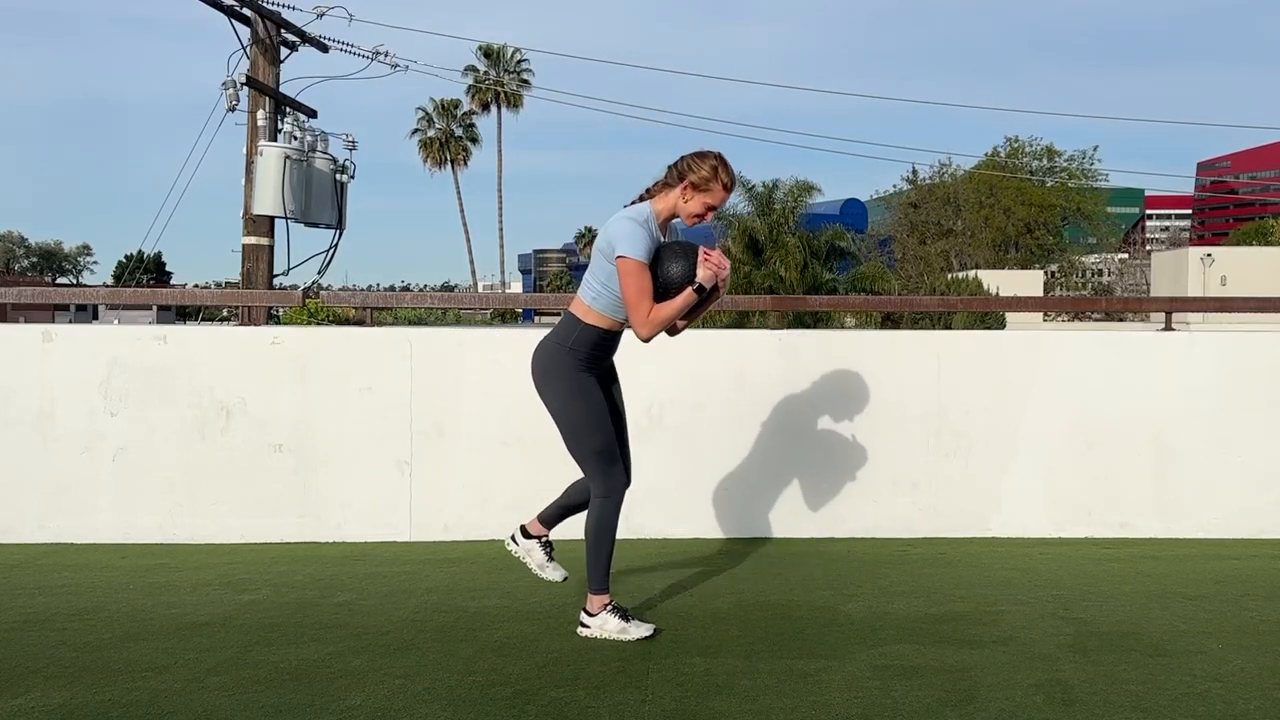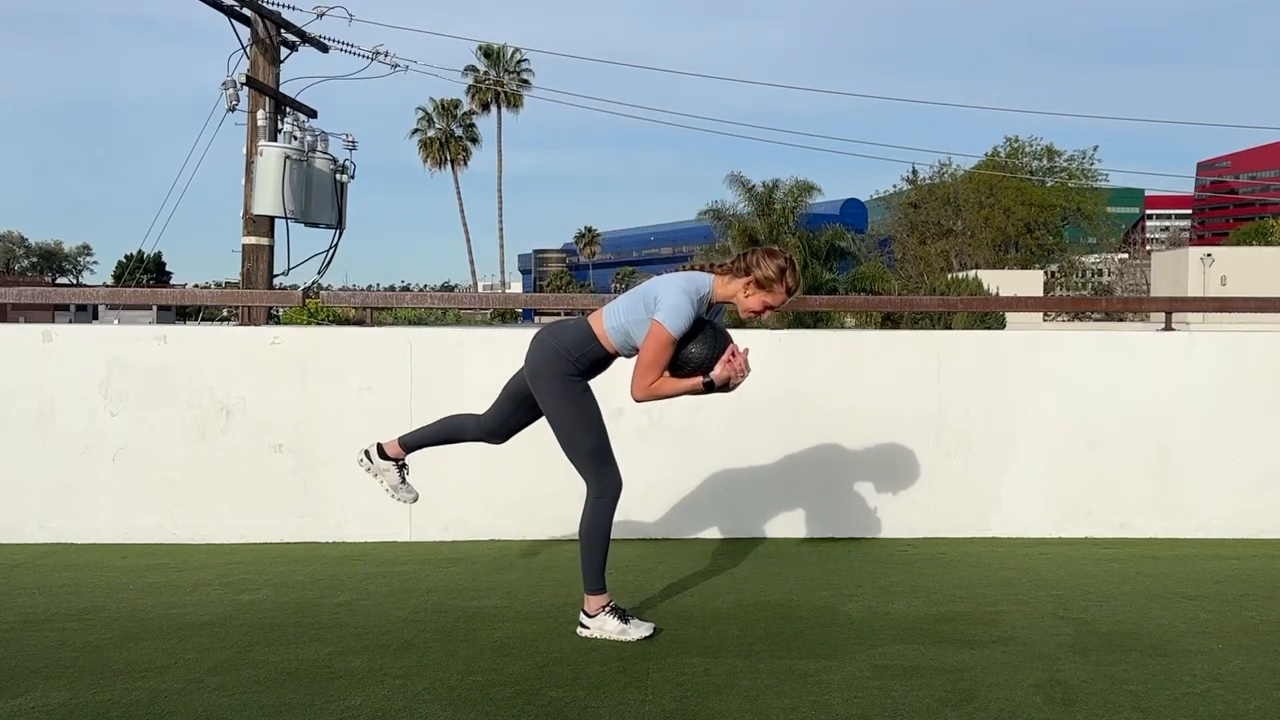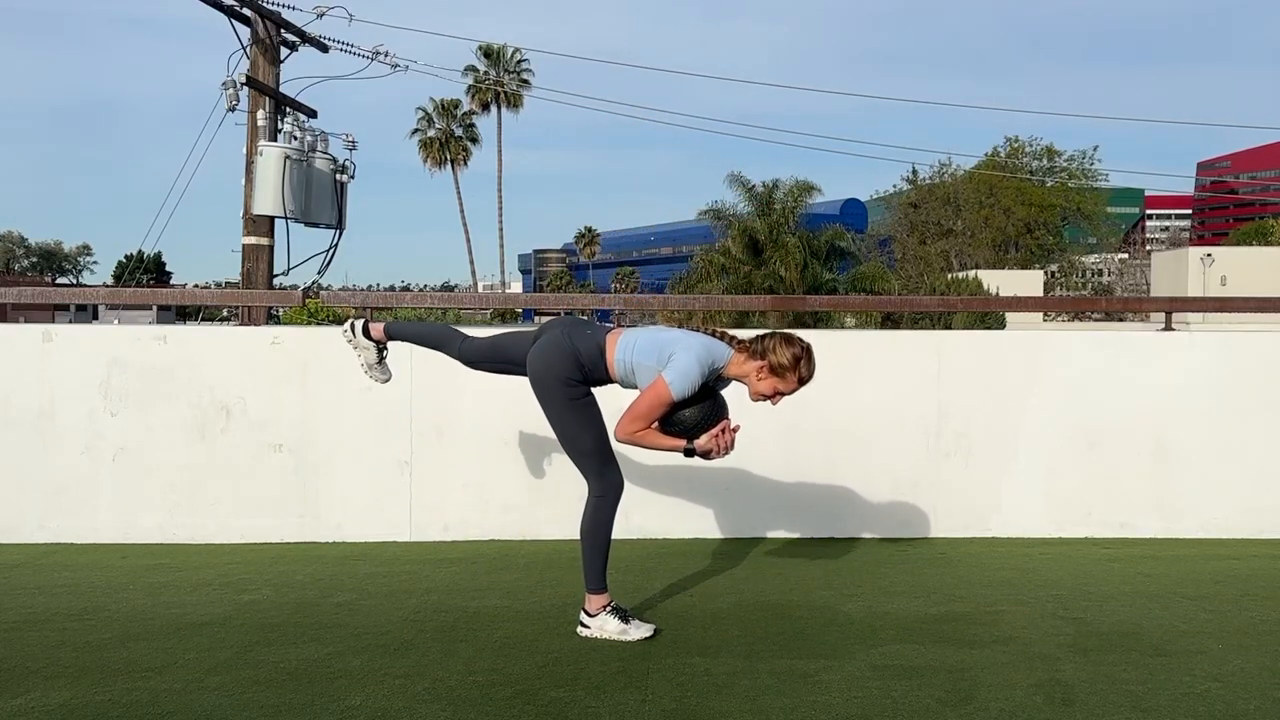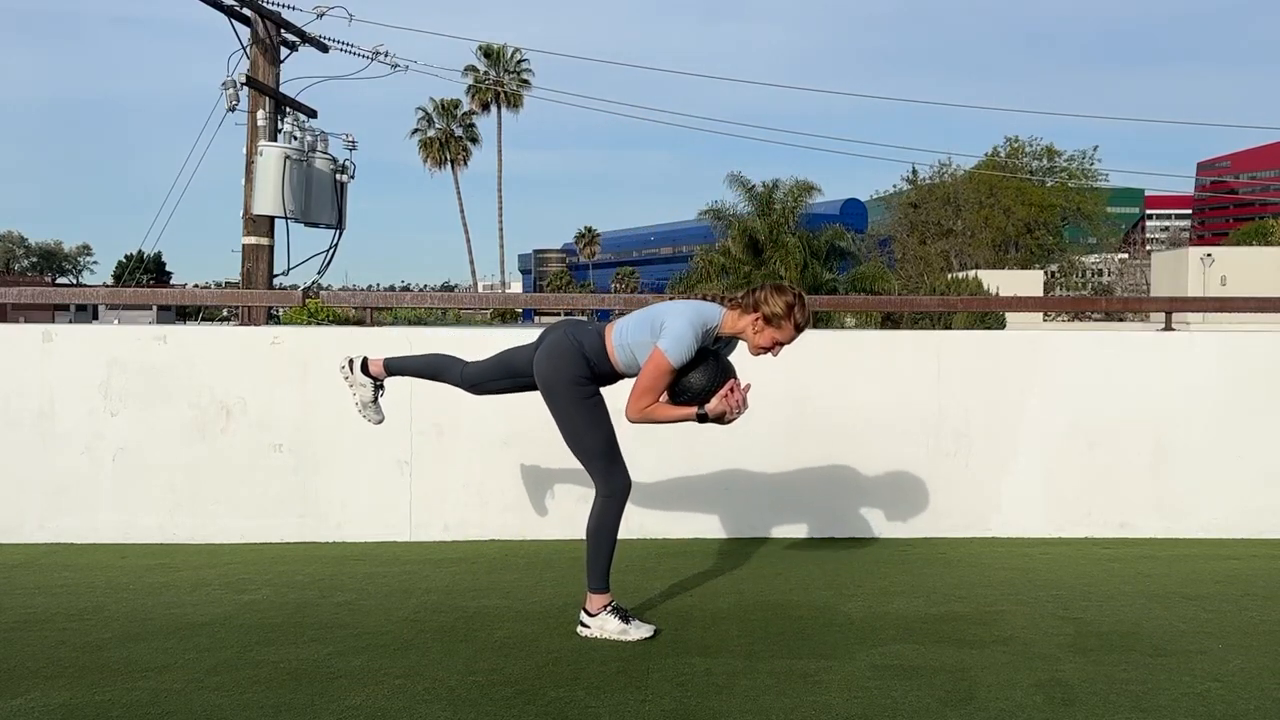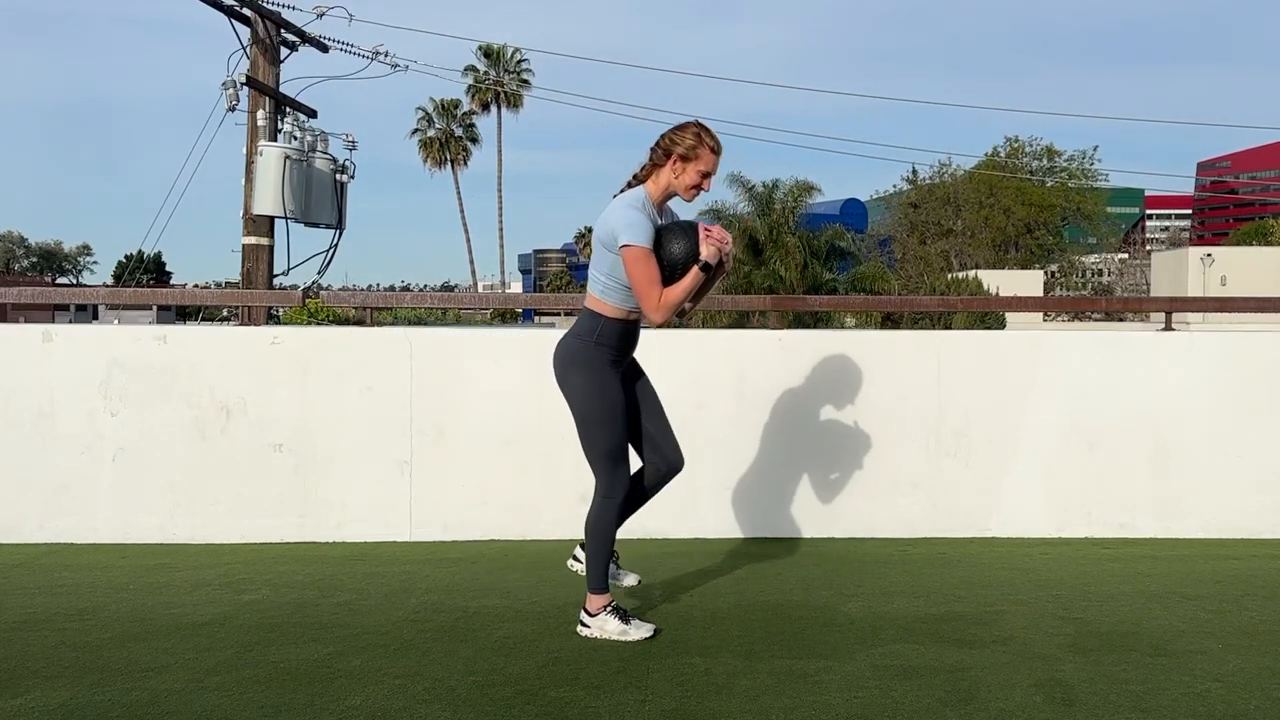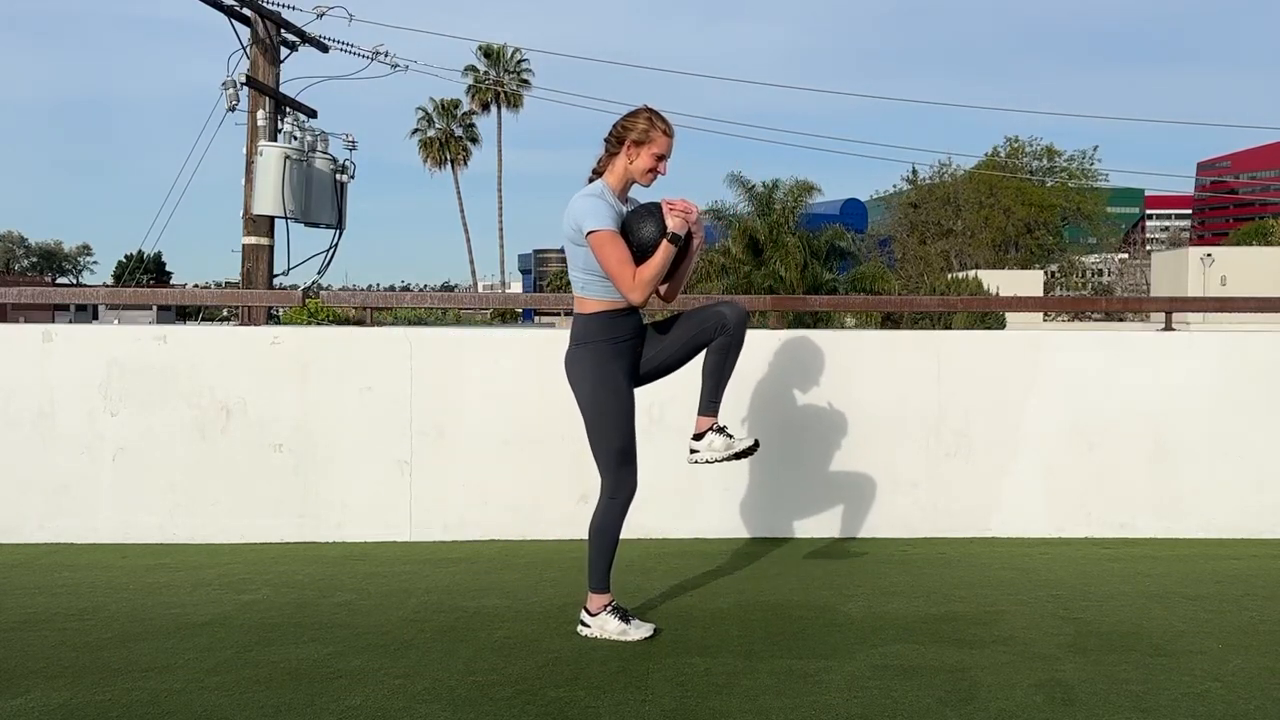
dt=0.5s
person 1, frame 1
left shoulder: (668, 231)
right shoulder: (634, 229)
left elbow: (672, 323)
right elbow: (646, 326)
left wrist: (711, 288)
right wrist: (701, 286)
left hip: (593, 361)
right hip: (566, 362)
left knee: (607, 477)
right knee: (610, 481)
left ankle: (534, 534)
right ankle: (596, 611)
person 1, frame 2
left shoulder: (710, 298)
right shoulder: (683, 299)
left elbow: (677, 372)
right elbow: (643, 388)
left wrist: (720, 378)
right wrist: (710, 380)
left hip: (558, 353)
right hip: (560, 366)
left knee: (492, 428)
right knee: (605, 484)
left ankle: (390, 451)
right ankle: (595, 611)
person 1, frame 3
left shoulder: (723, 360)
right shoulder: (696, 367)
left elbow: (664, 413)
right elbow: (628, 429)
left wrist: (707, 438)
right wrist: (695, 447)
left hip: (568, 338)
right hip: (560, 367)
left knee: (469, 350)
right knee: (606, 485)
left ankle: (372, 332)
right ankle: (596, 612)
person 1, frame 4
left shoulder: (719, 324)
right shoulder: (690, 329)
left elbow: (671, 393)
right elbow: (637, 409)
left wrist: (715, 409)
right wrist: (704, 412)
left hip: (567, 342)
right hip: (566, 367)
left knee: (471, 377)
right knee: (614, 484)
left ankle: (372, 371)
right ankle: (596, 610)
person 1, frame 5
left shoulder: (664, 213)
right shoulder: (629, 215)
left elbow: (681, 308)
right elbow: (656, 311)
left wrist: (717, 266)
right wrist: (705, 263)
left hip: (618, 353)
right hip: (589, 354)
left knee: (665, 463)
right knee: (614, 480)
left ankle: (592, 550)
right ankle: (596, 612)
person 1, frame 6
left shoulder: (630, 206)
right shoulder: (590, 205)
left elbow: (666, 292)
right elbow: (636, 290)
left wrist: (691, 242)
right wrist: (672, 235)
left hip: (635, 344)
right hip: (598, 352)
left knee: (730, 317)
right knee: (620, 482)
left ankle: (704, 432)
right ankle: (596, 611)
